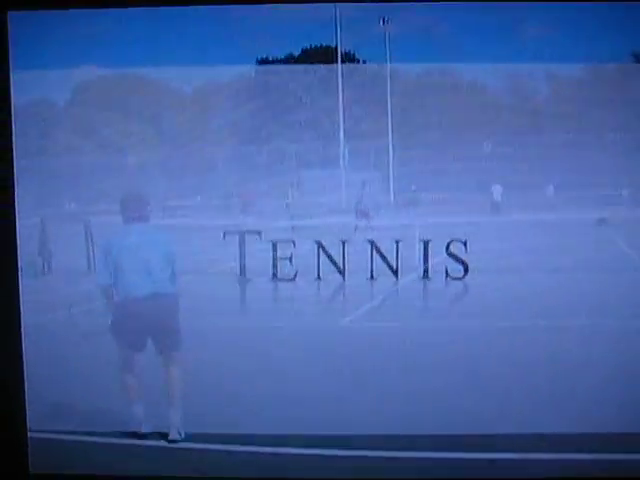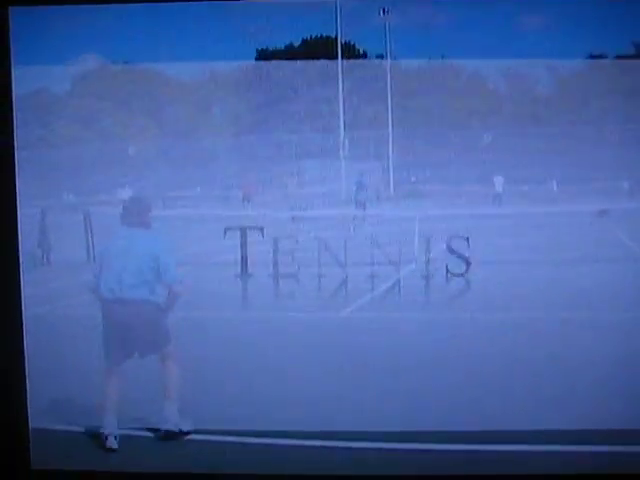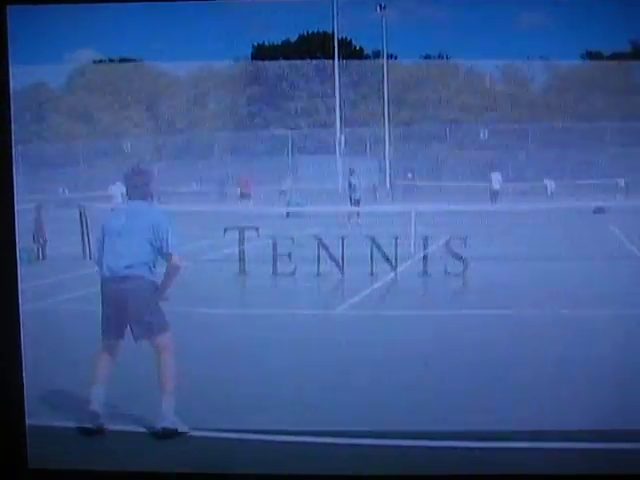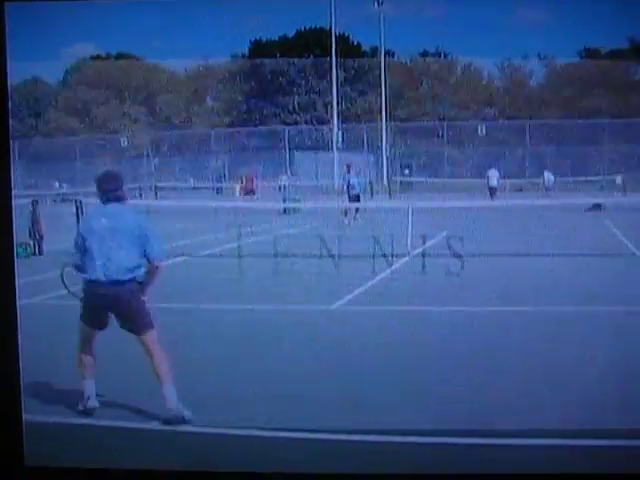
dt=0.3s
person 1, frame 1
left shoulder: (113, 244)
right shoulder: (161, 238)
left elbow: (105, 286)
right elbow: (172, 279)
left wrist: (118, 310)
left hip: (132, 309)
right hip: (165, 305)
left knee: (126, 364)
right knee: (171, 364)
left ankle: (138, 419)
right ankle: (175, 426)
person 1, frame 2
left shoulder: (111, 245)
right shoulder: (155, 243)
left elbow: (97, 288)
right elbow: (174, 290)
right wrist: (163, 312)
left hip: (111, 312)
right hip: (142, 309)
left knee: (112, 372)
right knee: (169, 359)
left ankle: (109, 431)
right ankle: (171, 420)
person 1, frame 3
left shoulder: (111, 218)
right shoulder: (156, 216)
left elbow: (100, 261)
right elbow: (174, 263)
right wrist: (161, 290)
left hip: (110, 288)
right hip: (139, 287)
left knee: (108, 349)
right knee: (165, 350)
left ankle: (96, 405)
right ankle: (167, 418)
person 1, frame 4
left shoulder: (87, 222)
right shoulder: (136, 220)
left elbow: (78, 265)
right elbow: (155, 265)
right wrist: (142, 289)
left hip: (96, 289)
right hip: (128, 289)
left knee: (86, 342)
right knee: (153, 345)
left ankle: (90, 398)
right ankle: (172, 404)
